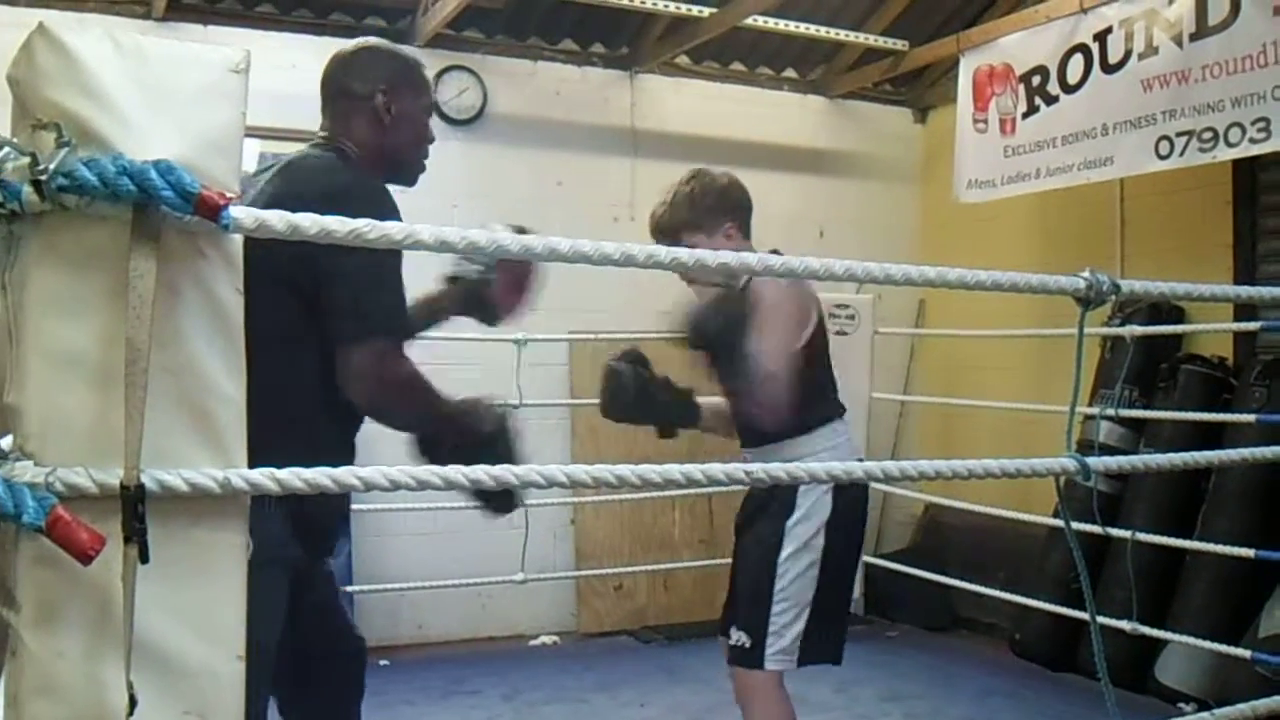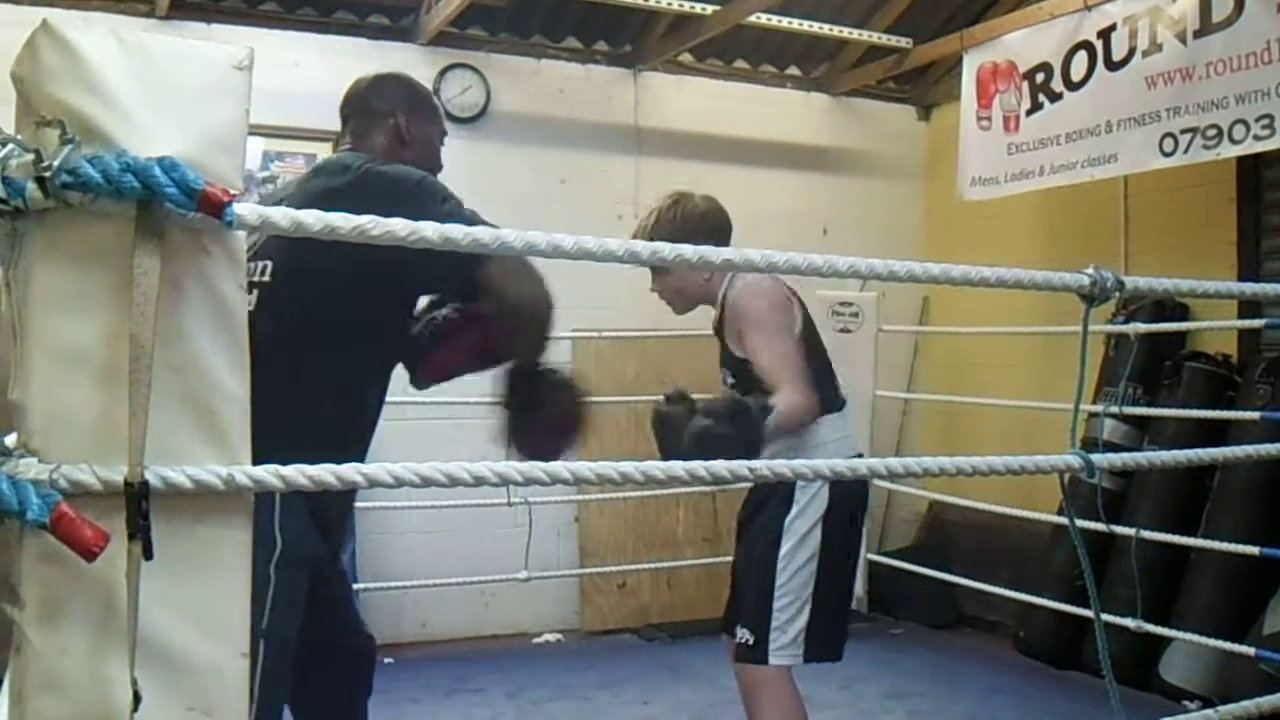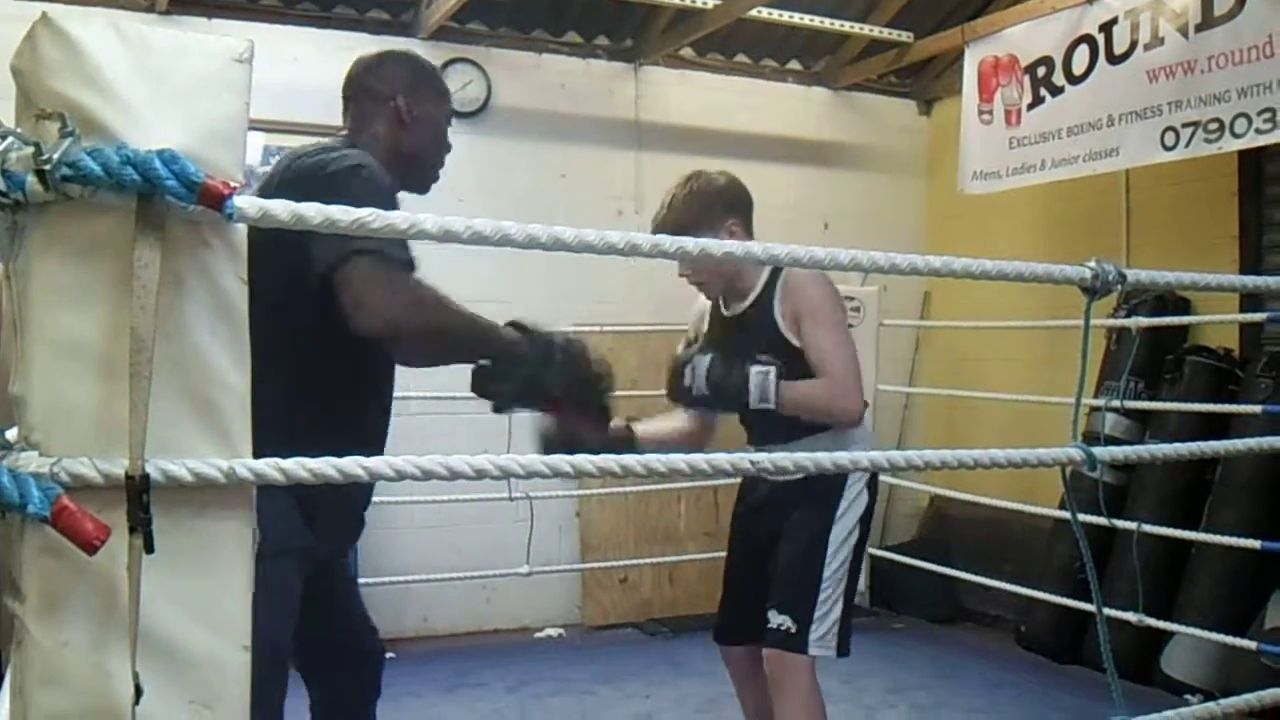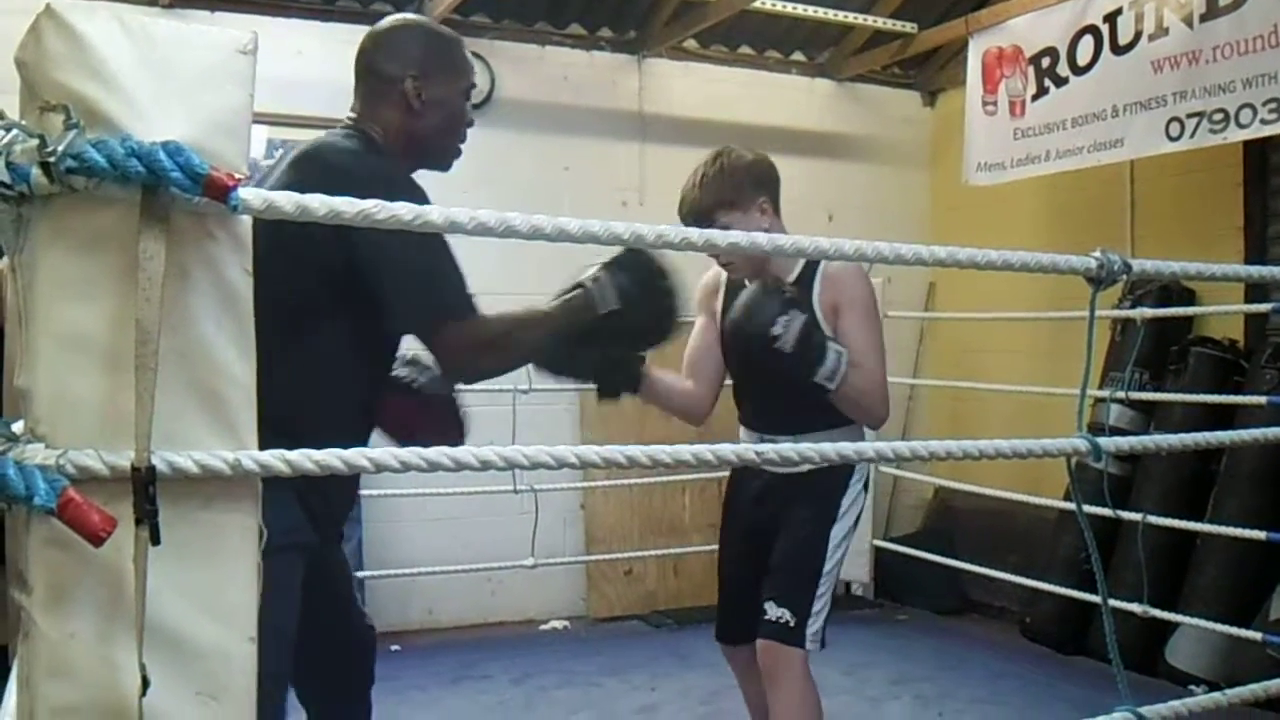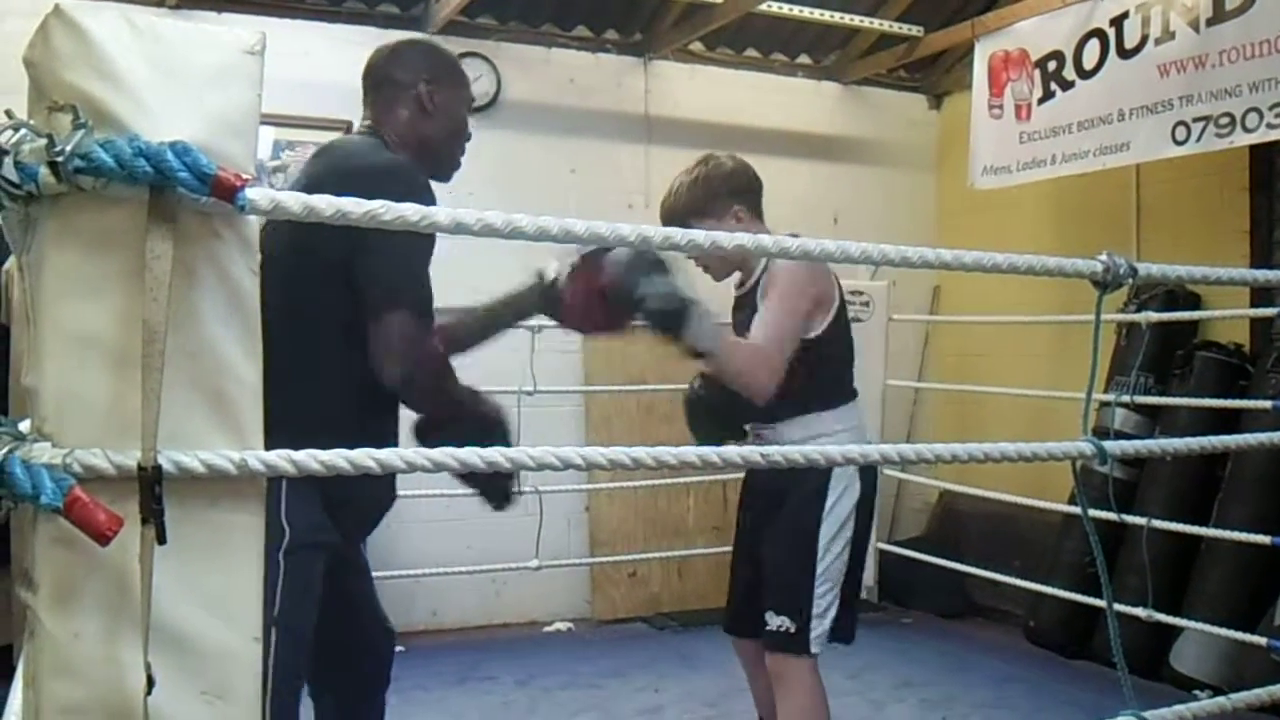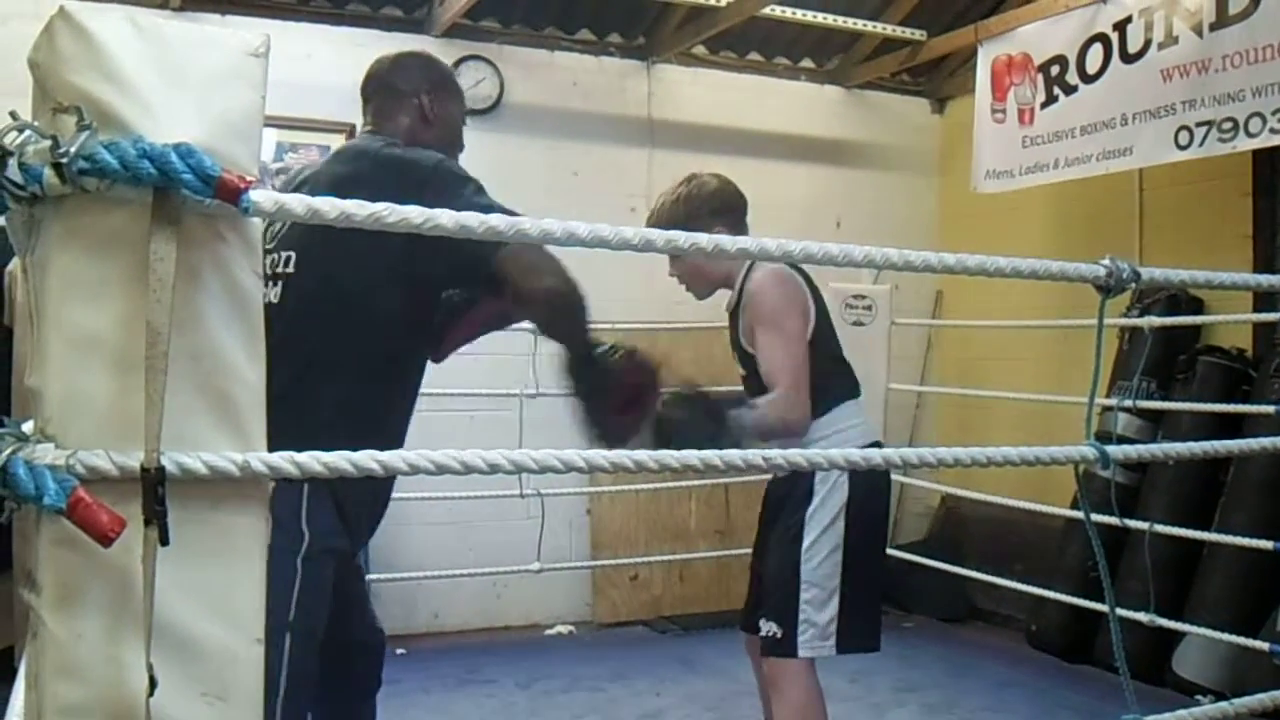
dt=0.3s
person 1, frame 1
left shoulder: (293, 184)
right shoulder: (353, 198)
right elbow: (372, 378)
left wrist: (456, 299)
right wrist: (463, 424)
left hip: (274, 496)
right hip: (246, 496)
person 1, frame 2
left shoulder: (304, 199)
right shoulder: (393, 190)
right elbow: (524, 296)
left wrist: (444, 343)
right wrist: (523, 358)
left hip: (280, 491)
right hip: (263, 492)
left knee: (342, 665)
person 1, frame 3
left shoulder: (338, 182)
right shoulder: (345, 179)
left elbow: (396, 333)
right elbow: (383, 307)
left wrist: (490, 353)
right wrist: (513, 349)
left hip: (299, 492)
right hip: (256, 487)
left knee: (350, 666)
person 1, frame 4
left shoulder: (326, 167)
right shoulder: (365, 182)
right elbow: (465, 351)
left wrist: (388, 398)
right wrist: (594, 299)
left hip: (294, 482)
right hip: (259, 482)
left knee: (342, 662)
person 1, frame 5
left shoulder: (341, 171)
right shoulder: (386, 177)
left elbow: (404, 332)
right elbow: (400, 360)
left wrist: (536, 297)
right wrist: (463, 416)
left hip: (312, 482)
right hip: (278, 482)
left knee: (359, 658)
person 1, frame 6
left shoulder: (318, 187)
right shoulder: (413, 174)
right elbow: (543, 282)
left wrist: (495, 303)
right wrist: (590, 361)
left hip: (302, 479)
right hip: (293, 483)
left knee: (354, 663)
person 2, frame 1
left shoulder: (774, 289)
right shoulder: (732, 299)
left elbow: (773, 411)
left wrist: (732, 348)
right wrist: (672, 406)
left hip: (814, 486)
right hip: (780, 485)
left knee: (757, 665)
right knee: (743, 656)
person 2, frame 2
left shoulder: (753, 295)
right shoulder: (732, 306)
left elbow: (798, 402)
left wrist: (745, 428)
left hip: (814, 481)
right hip: (788, 481)
left knee: (763, 662)
right knee: (744, 647)
person 2, frame 3
left shoulder: (801, 290)
right shoulder: (710, 314)
left elbow: (848, 405)
right elbow: (698, 426)
left wrist: (743, 382)
right wrist: (618, 440)
left hip: (830, 481)
right hip: (769, 485)
left knee: (784, 656)
right knee: (739, 644)
person 2, frame 4
left shoulder: (838, 278)
right shoulder: (719, 287)
left elbow: (873, 410)
right elbow: (696, 400)
left wrist: (813, 353)
right wrist: (623, 370)
left hip: (825, 478)
right hip: (756, 476)
left knee: (780, 650)
right knee: (740, 645)
person 2, frame 5
left shoulder: (795, 270)
right shoulder: (746, 283)
left elbow: (758, 377)
left wrist: (679, 313)
right wrist: (716, 405)
left hip: (826, 473)
right hip: (775, 472)
left knee: (788, 651)
right knee: (750, 639)
person 2, frame 6
left shoulder: (769, 285)
right shoulder: (748, 294)
left elbow: (790, 410)
left wrist: (715, 428)
right wrist: (713, 422)
left hip: (833, 476)
right hip: (802, 475)
left knee: (788, 656)
right knee: (764, 642)
